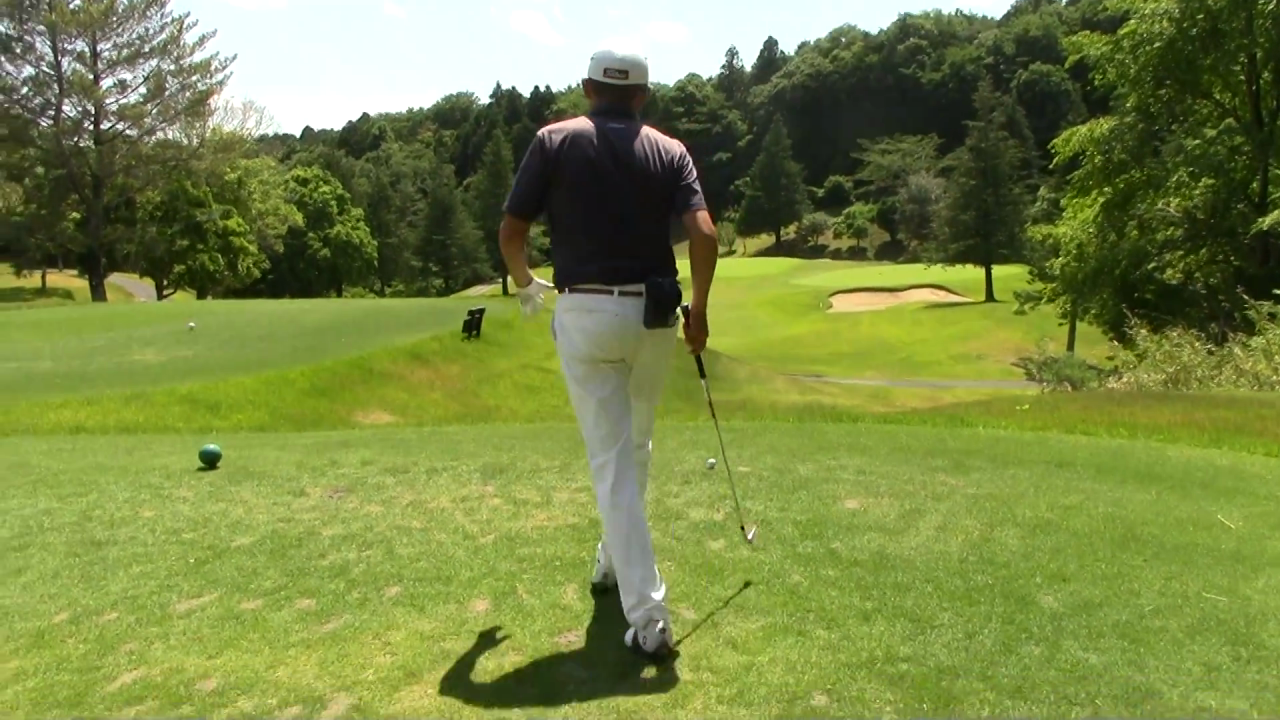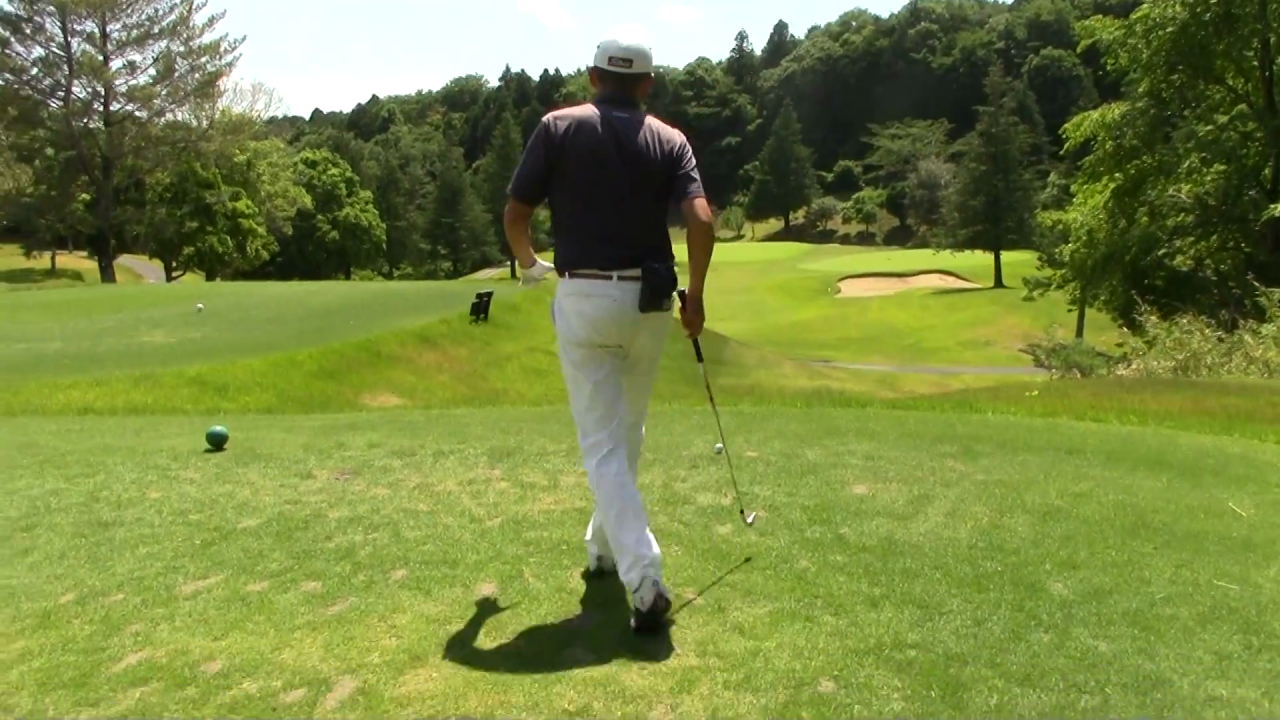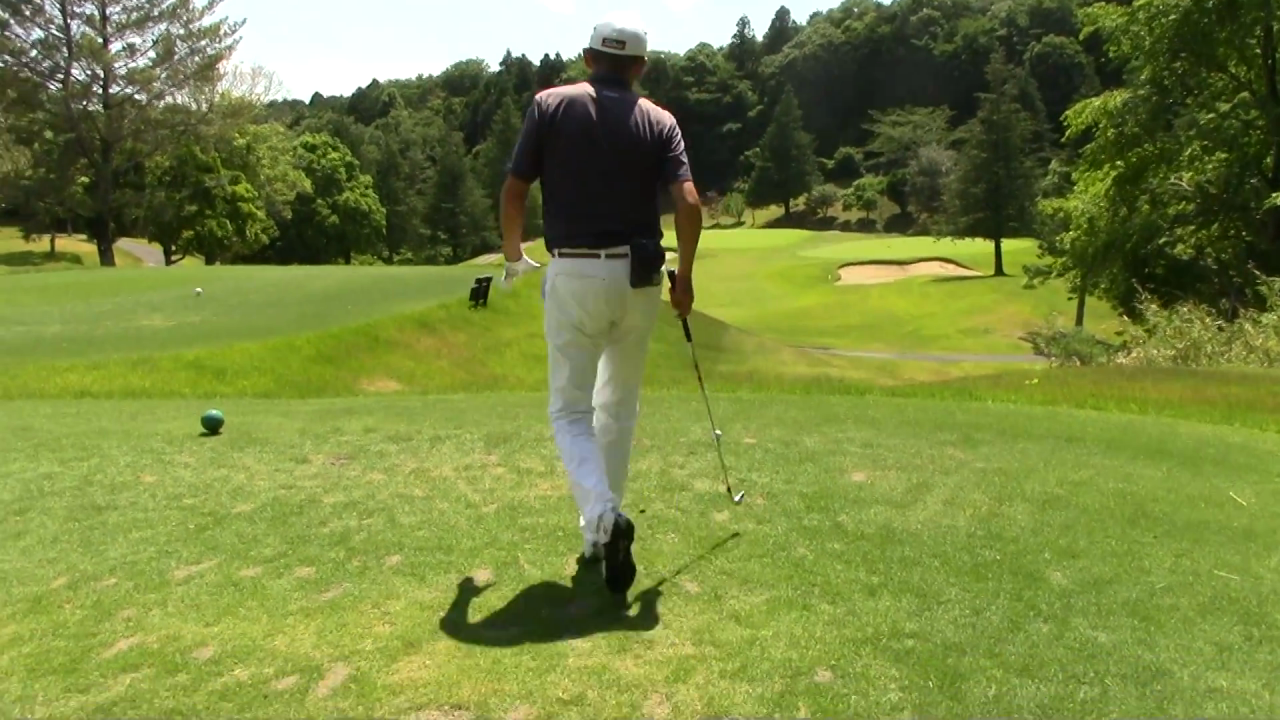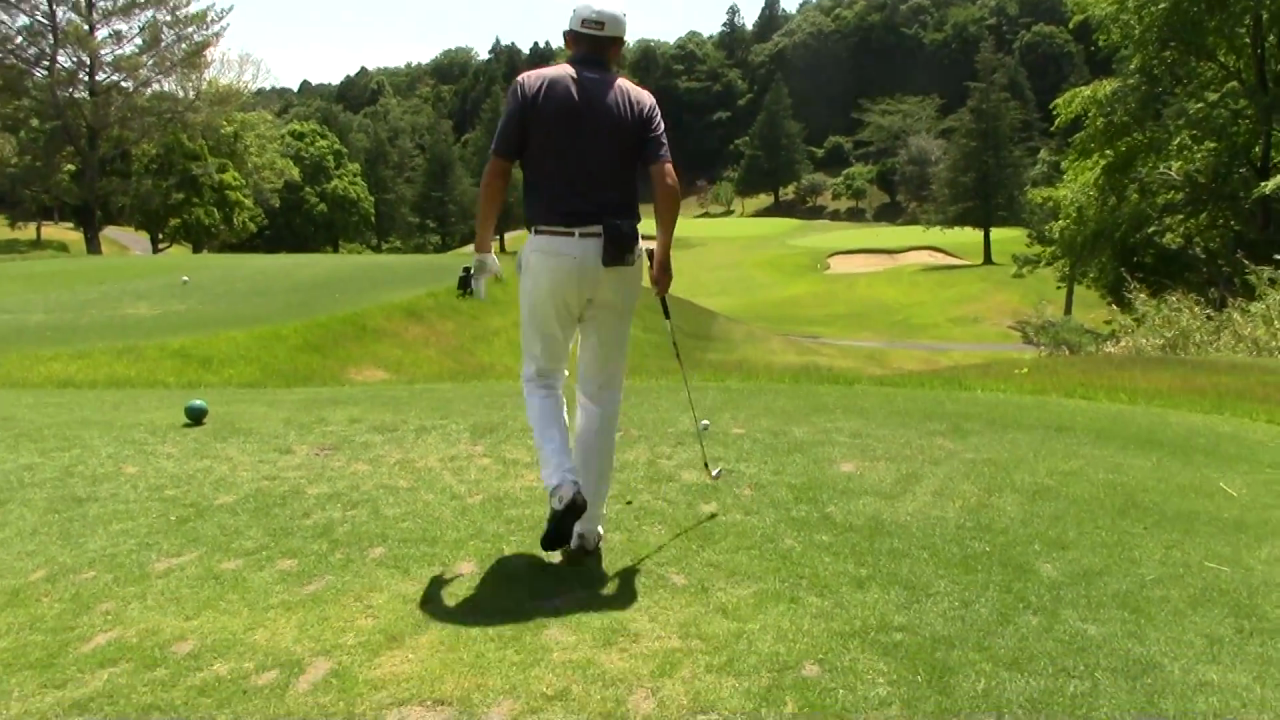
dt=0.1s
person 1, frame 1
left shoulder: (553, 140)
right shoulder: (669, 150)
left elbow: (510, 232)
right elbow: (704, 234)
left wrist: (525, 282)
right wrist: (699, 309)
left hip: (587, 314)
right hip: (654, 315)
left knee: (612, 465)
right knee: (632, 447)
left ankle: (649, 617)
right ankle: (616, 565)
person 1, frame 2
left shoulder: (557, 126)
right shoulder: (669, 138)
left elbow: (514, 215)
right elbow: (701, 220)
left wrist: (529, 263)
right wrist: (695, 295)
left hip: (585, 300)
right hip: (649, 300)
left knee: (603, 446)
right knee: (625, 432)
left ankle: (646, 579)
right ankle: (608, 548)
person 1, frame 3
left shoulder: (550, 104)
right shoulder: (660, 120)
left elbow: (513, 193)
right elbow: (688, 204)
left wrist: (513, 253)
right wrist: (685, 276)
left hip: (575, 274)
right hip: (640, 277)
left knee: (570, 413)
right knee: (619, 408)
left ankle: (606, 516)
right ankle: (605, 541)
person 1, frame 4
left shoulder: (531, 86)
right shoulder: (639, 100)
left elbow: (495, 174)
right elbow: (667, 184)
left wrist: (483, 247)
right wrist: (663, 255)
left hip: (550, 253)
right hip: (617, 257)
left knee: (541, 378)
right knee: (601, 392)
left ankle: (564, 486)
right ankle: (586, 524)
